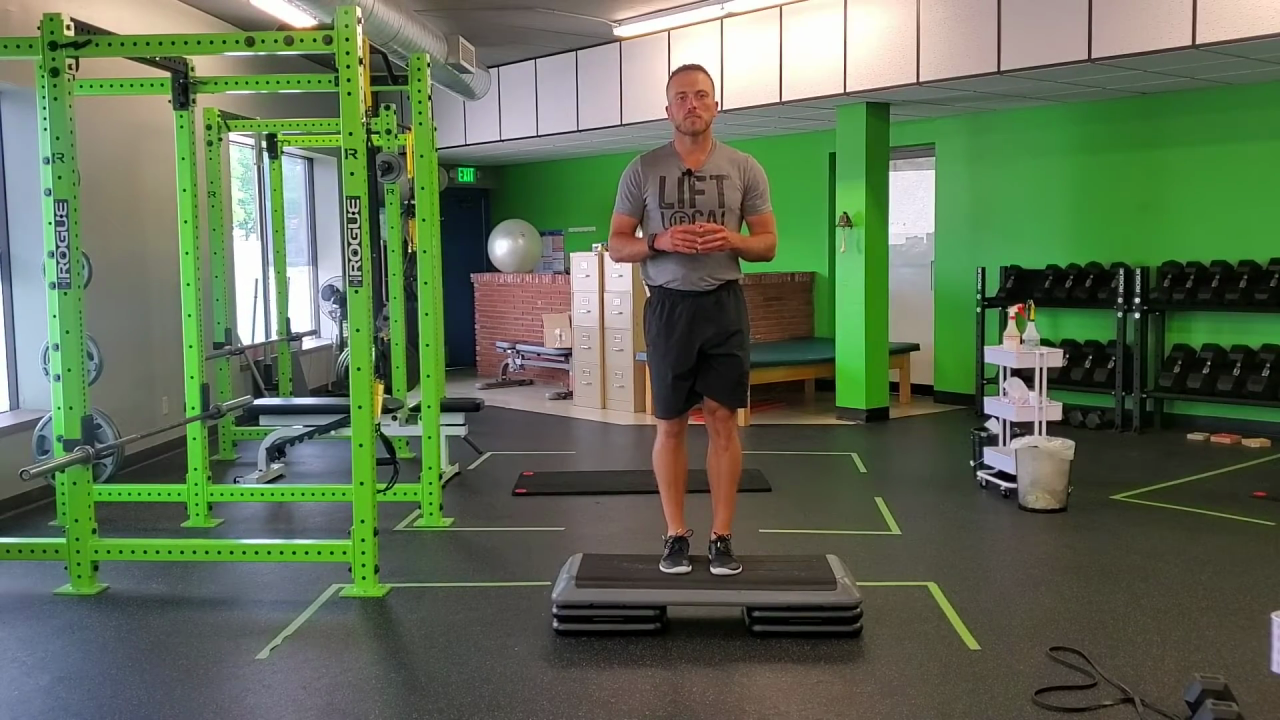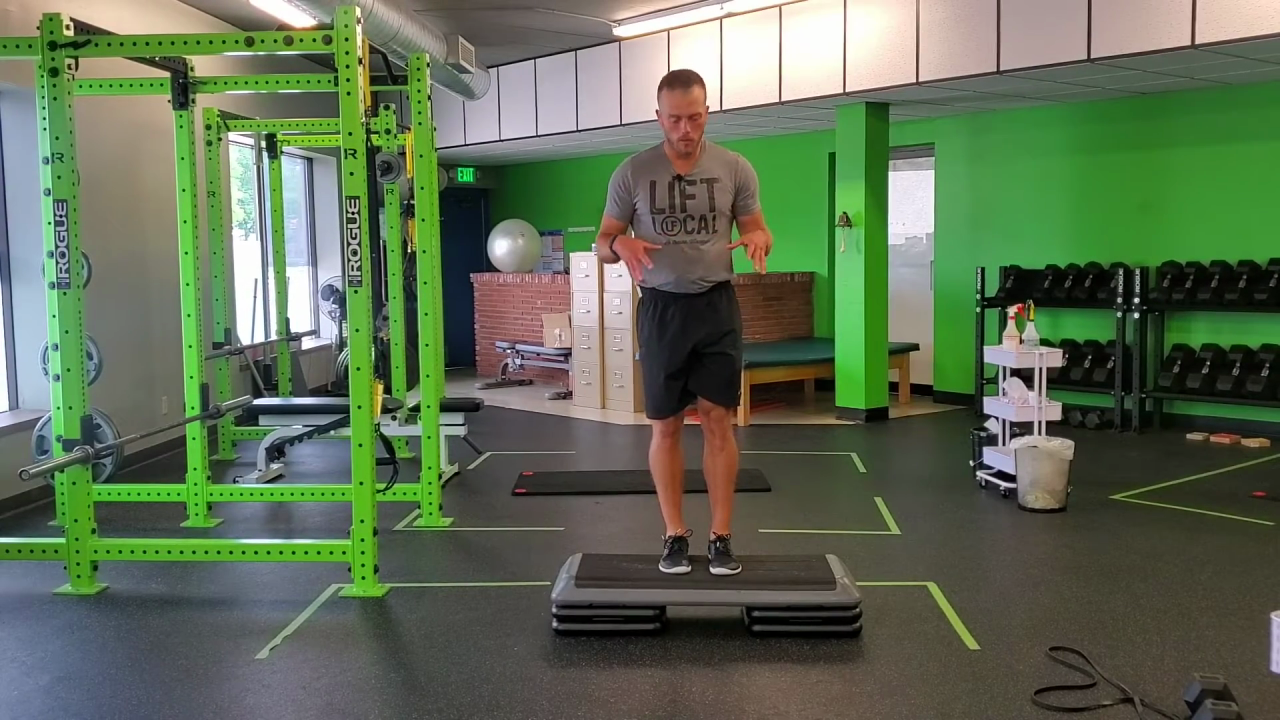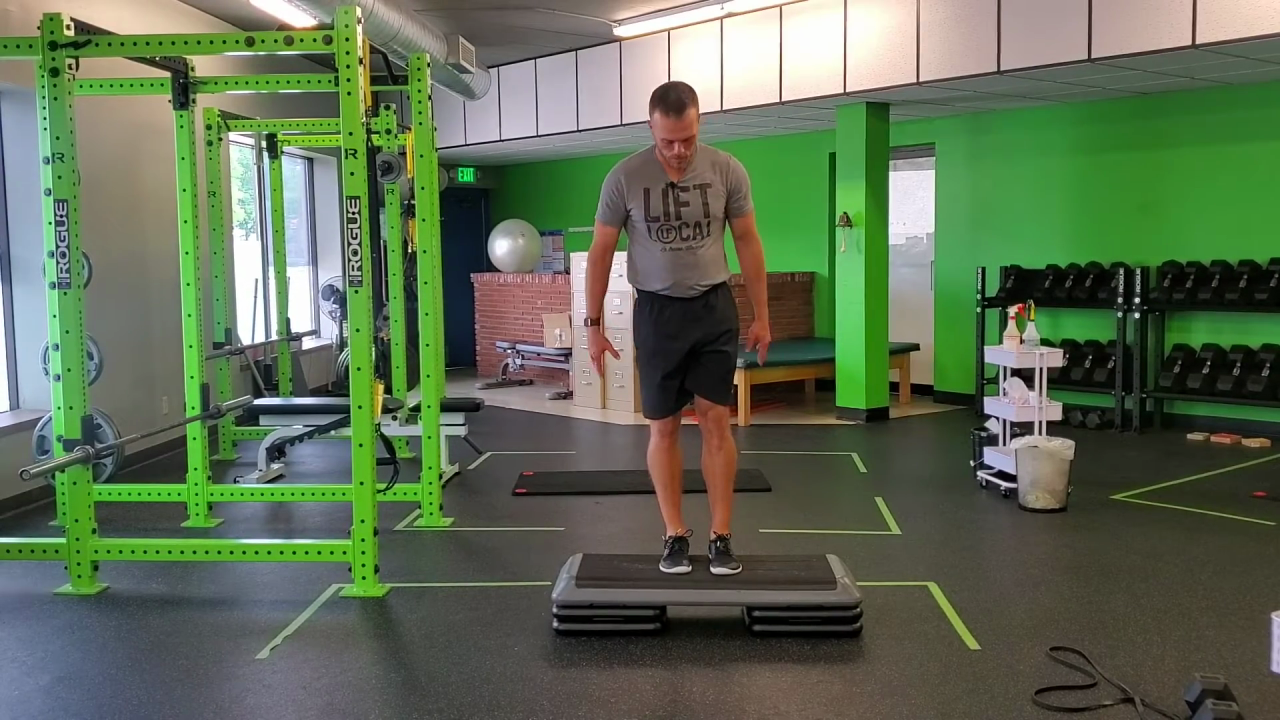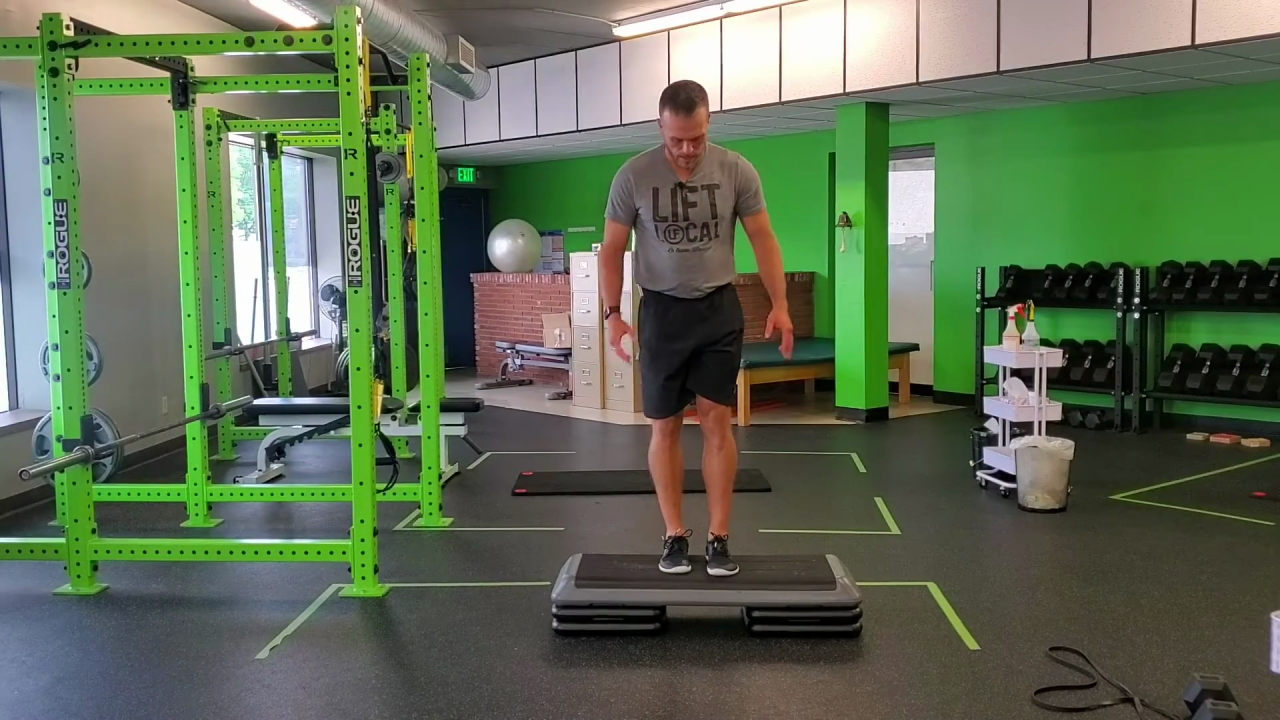
dt=0.5s
person 1, frame 1
left shoulder: (744, 168)
right shoulder: (643, 169)
left elbow: (768, 243)
right elbow: (617, 244)
left wrist: (731, 240)
right wrist: (659, 241)
left hip: (724, 304)
right hip: (668, 306)
left knee: (722, 420)
right knee: (670, 424)
left ankle: (721, 537)
right ankle: (676, 535)
person 1, frame 2
left shoulder: (735, 168)
right shoulder: (632, 173)
left elbow: (756, 228)
right elbow: (604, 238)
left wrist: (759, 238)
right wrist: (618, 246)
left hip: (717, 306)
right hip: (661, 309)
left knee: (718, 420)
right knee: (666, 425)
left ankle: (721, 537)
right ankle: (674, 535)
person 1, frame 3
left shoulder: (727, 170)
right shoulder: (624, 178)
left elbow: (748, 241)
right elbow: (601, 251)
left wrist: (761, 314)
right wrist: (593, 324)
left hip: (714, 307)
right hip: (657, 311)
left knee: (715, 419)
right knee: (663, 425)
left ankle: (721, 537)
right ankle: (675, 535)
person 1, frame 4
left shoulder: (736, 171)
right shoulder: (633, 176)
left elbow: (763, 237)
right elbow: (612, 248)
left wrist: (779, 303)
right wrist: (612, 314)
left hip: (719, 307)
right hip: (662, 310)
left knee: (717, 419)
right knee: (665, 425)
left ankle: (719, 538)
right ankle: (675, 535)
